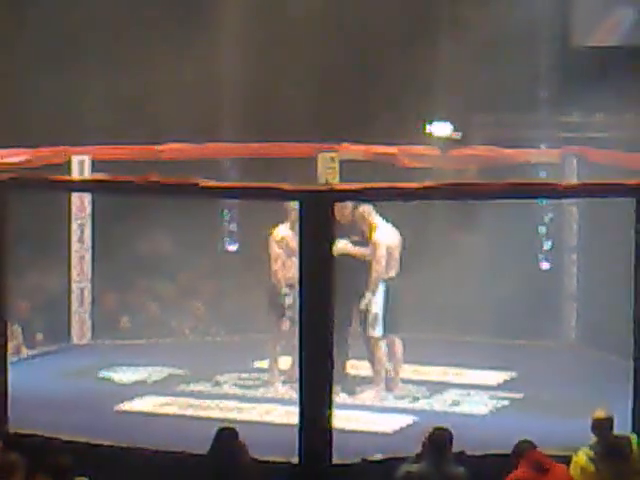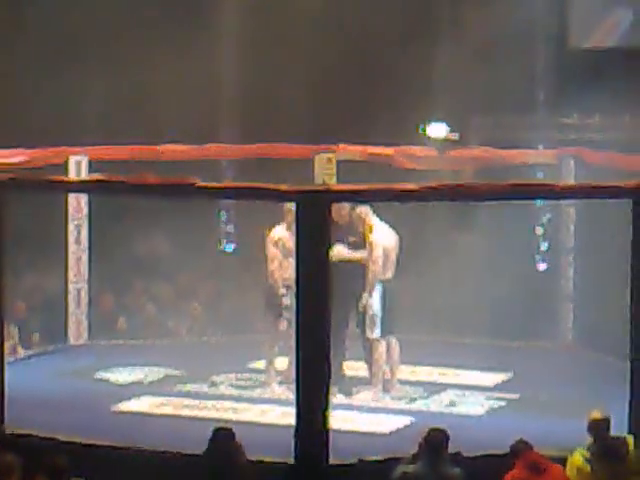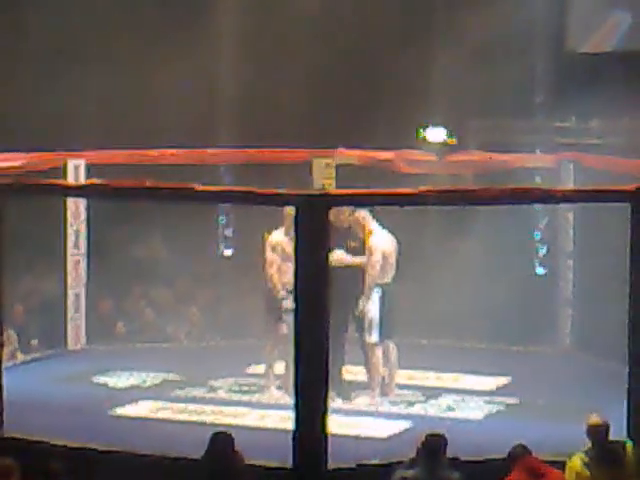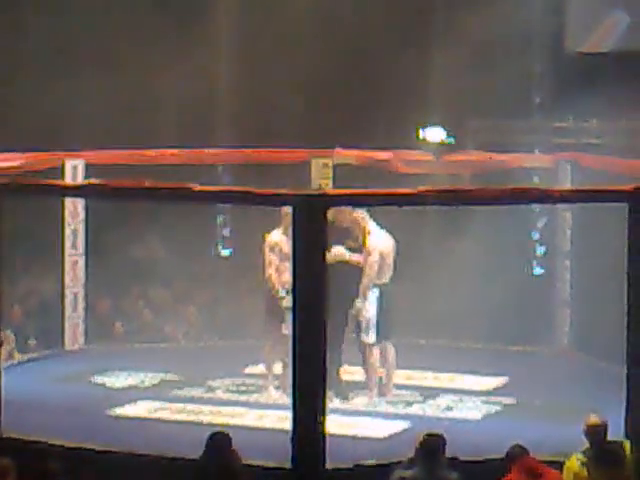
dt=0.1s
person 1, frame 1
left shoulder: (361, 226)
left wrist: (351, 249)
right wrist: (333, 250)
left hip: (363, 285)
right hip: (340, 286)
right knee: (340, 330)
right ankle: (341, 375)
person 1, frame 2
left shoulder: (359, 227)
right shoulder: (329, 228)
right elbow: (326, 254)
left wrist: (349, 254)
right wrist: (330, 254)
left hip: (360, 287)
right hip: (337, 287)
right knee: (337, 331)
right ankle: (338, 376)
person 1, frame 3
right shoulder: (329, 232)
left wrist: (349, 259)
right wrist: (329, 260)
left hip: (360, 291)
right hip: (336, 292)
right knee: (336, 335)
right ankle: (336, 381)
person 1, frame 4
right shoulder: (328, 230)
left wrist: (348, 256)
right wrist: (328, 257)
left hip: (358, 291)
right hip: (335, 291)
right knee: (334, 335)
right ankle: (334, 380)
person 2, frame 1
left shoulder: (379, 235)
right shoulder: (393, 232)
left elbow: (378, 268)
left wrist: (368, 293)
left hip: (382, 286)
right hip: (393, 284)
left knee: (377, 336)
right knee: (393, 334)
left ankle: (379, 385)
right ankle: (395, 380)
person 2, frame 2
left shoulder: (376, 236)
right shoulder: (391, 233)
left elbow: (375, 268)
left wrist: (366, 294)
left hip: (379, 287)
right hip: (390, 286)
left knee: (376, 338)
right knee: (389, 336)
left ankle: (376, 386)
right ankle: (392, 382)
person 2, frame 3
left shoulder: (375, 240)
right shoulder: (389, 238)
left elbow: (373, 273)
left wrist: (363, 299)
left hip: (377, 292)
right hip: (388, 290)
left knee: (374, 342)
right knee: (387, 340)
left ankle: (375, 391)
right ankle: (390, 386)
person 2, frame 4
left shoulder: (372, 240)
right shoulder: (387, 237)
left elbow: (370, 272)
left wrist: (359, 299)
left hip: (374, 292)
right hip: (385, 290)
left knee: (371, 343)
right knee: (385, 341)
left ankle: (372, 391)
right ankle: (388, 387)
person 3, frame 1
left shoulder: (295, 234)
right shoulder: (281, 234)
right elbow: (276, 267)
right wrist: (284, 292)
left hip: (295, 289)
right hip: (284, 290)
left knee: (297, 331)
right knee: (281, 333)
left ankle: (294, 371)
right ankle: (274, 377)
person 3, frame 2
left shoulder: (293, 235)
right shoulder: (277, 235)
right elbow: (273, 267)
right wrist: (282, 293)
left hip: (292, 290)
right hip: (280, 291)
left knee: (293, 332)
right knee: (277, 334)
left ankle: (291, 373)
right ankle: (271, 378)
person 3, frame 3
left shoulder: (292, 239)
right shoulder: (276, 239)
right elbow: (272, 271)
right wrist: (282, 296)
left hip: (291, 294)
right hip: (280, 295)
left knee: (291, 338)
right knee: (277, 338)
left ankle: (288, 380)
right ankle: (270, 382)
person 3, frame 4
left shoulder: (290, 239)
right shoulder: (274, 239)
right elbow: (270, 271)
right wrist: (281, 296)
left hip: (290, 294)
right hip: (280, 295)
left knee: (289, 338)
right knee: (276, 339)
left ankle: (285, 380)
right ankle: (269, 383)
